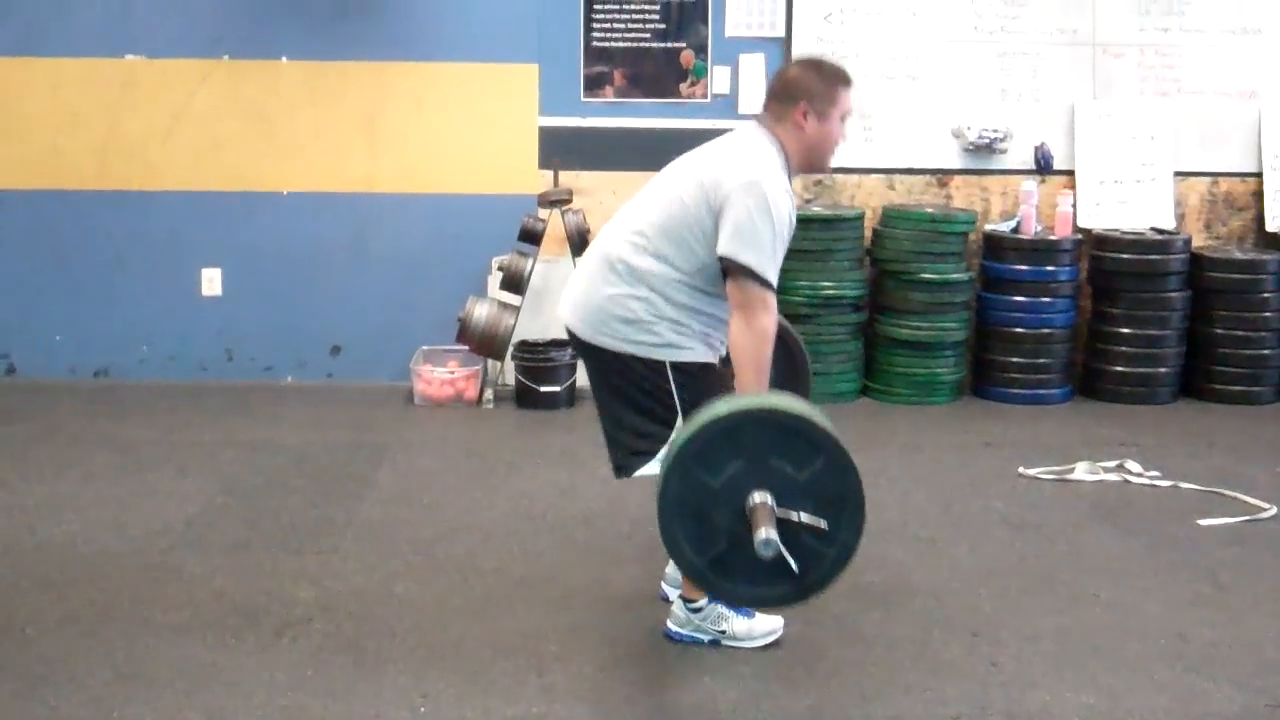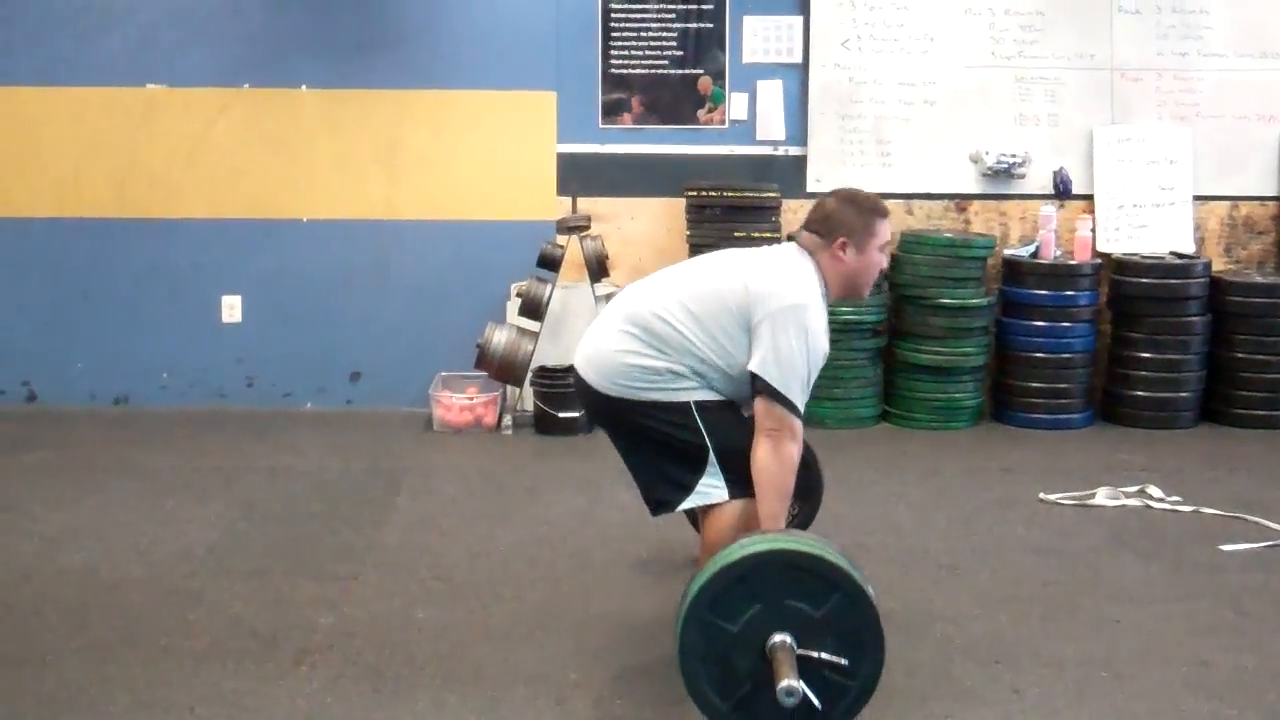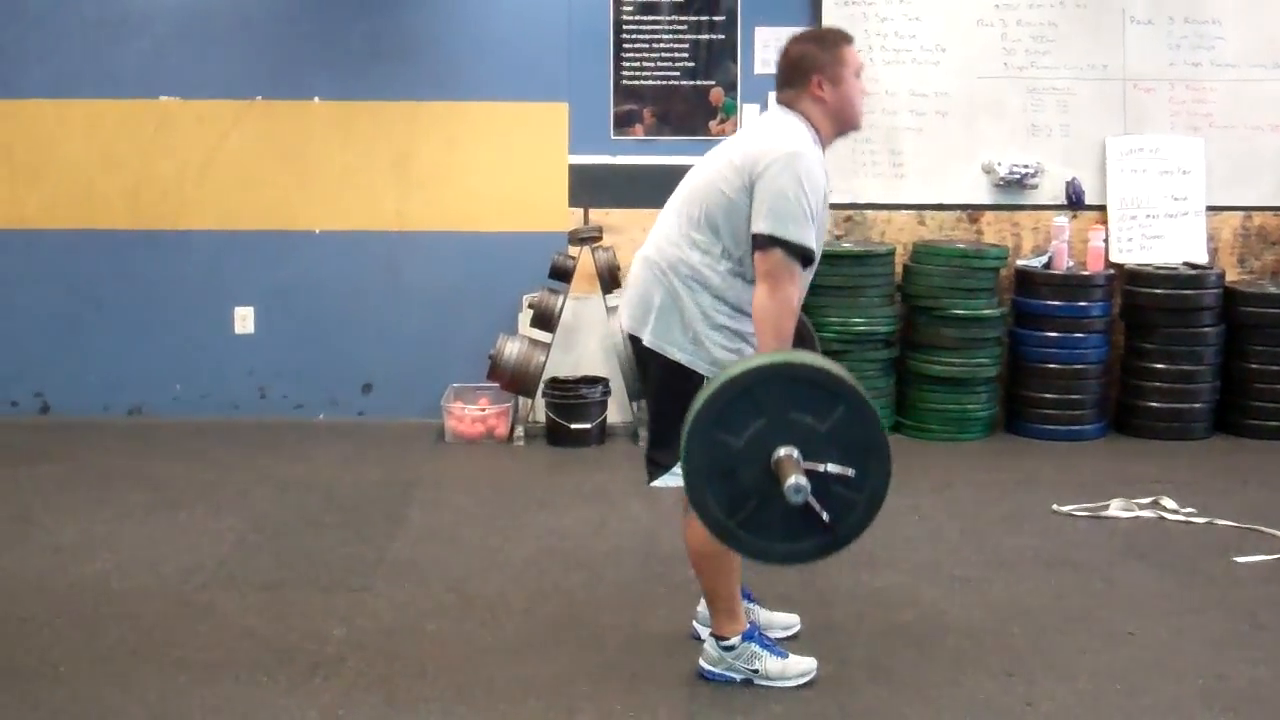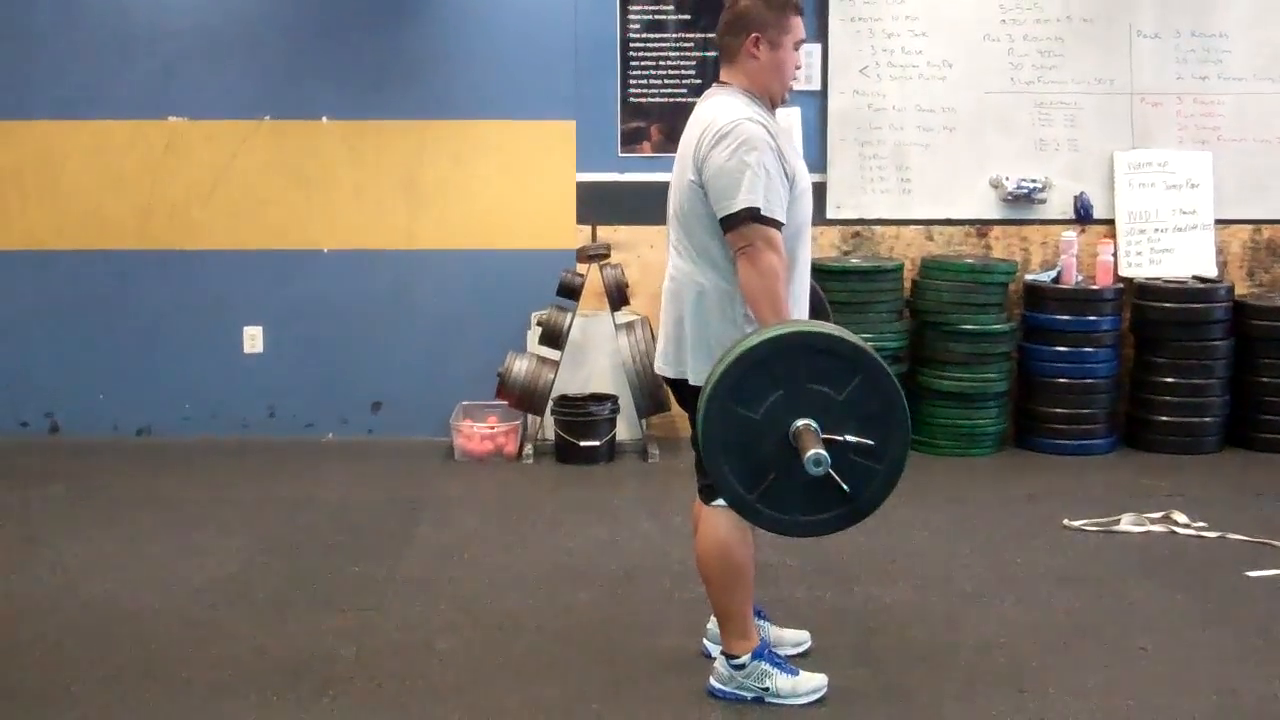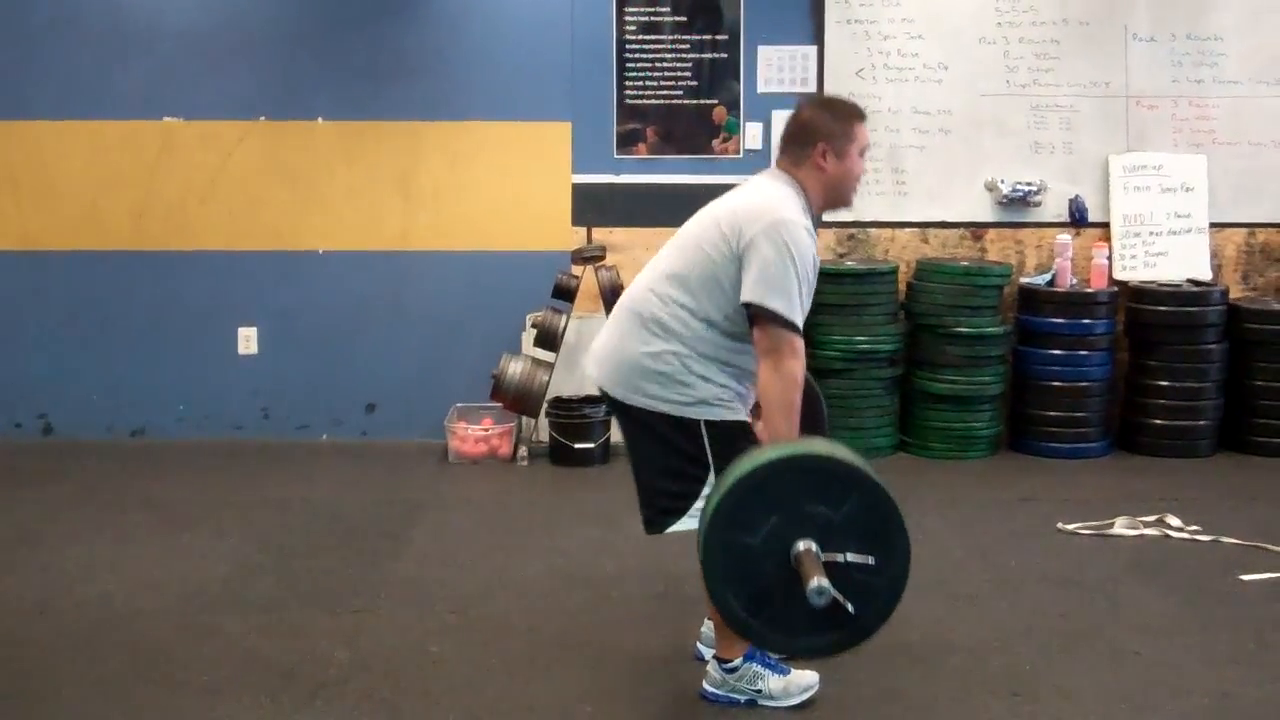
dt=0.5s
person 1, frame 1
left shoulder: (749, 153)
right shoulder: (761, 183)
left elbow: (742, 302)
right elbow: (751, 312)
left hip: (614, 306)
right hip: (628, 321)
left ankle: (691, 567)
right ankle: (697, 606)
person 1, frame 2
left shoulder: (784, 269)
right shoulder: (798, 308)
right elbow: (778, 438)
left hip: (620, 355)
right hip: (631, 373)
left knee: (733, 470)
right knee: (741, 486)
person 1, frame 3
left shoulder: (779, 138)
right shoulder: (795, 159)
right elbow: (776, 279)
left hip: (693, 312)
right hip: (690, 323)
left ankle: (725, 604)
right ankle: (729, 643)
person 1, frame 4
left shoulder: (727, 116)
right shoulder: (741, 129)
right elbow: (755, 252)
left hip: (719, 340)
right hip: (729, 346)
left knee: (727, 492)
right knee: (731, 497)
left ankle: (733, 621)
right ankle: (739, 661)
person 1, frame 5
left shoulder: (772, 200)
right shoulder: (783, 224)
left elbow: (769, 347)
right elbow: (779, 354)
left wrist: (766, 426)
left hip: (650, 360)
right hip: (661, 374)
left ankle: (727, 627)
right ankle: (732, 667)
